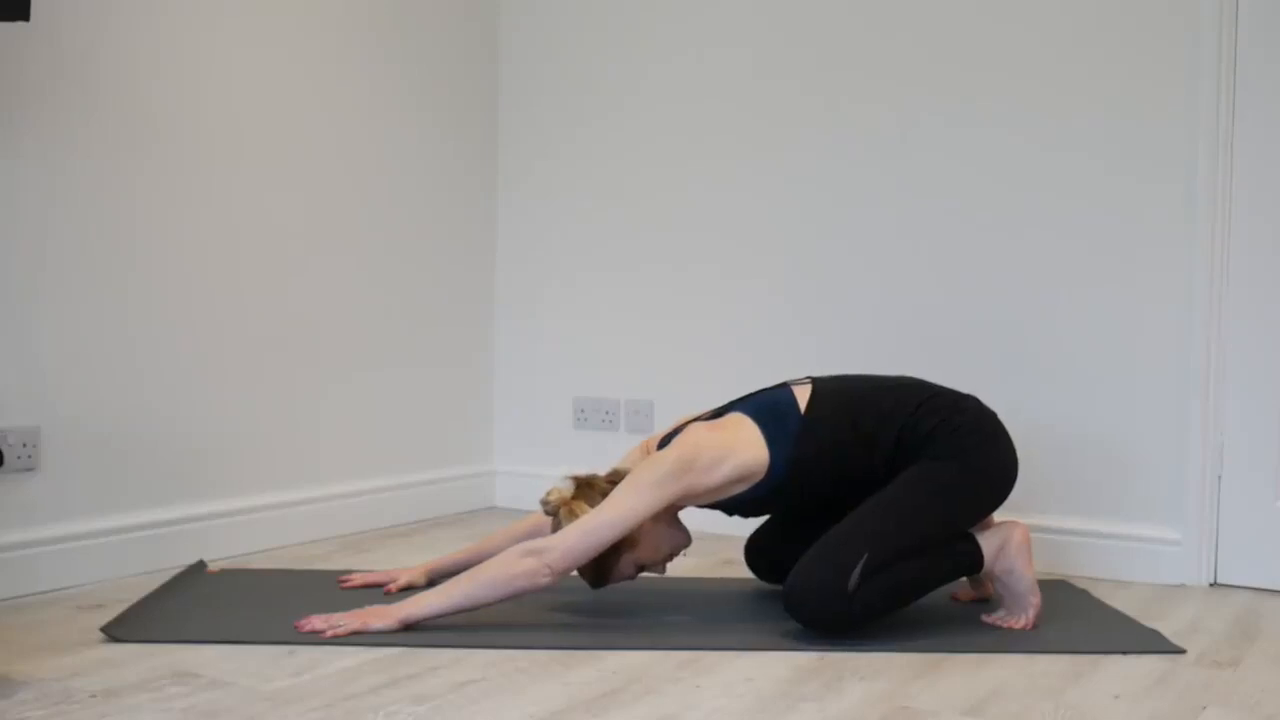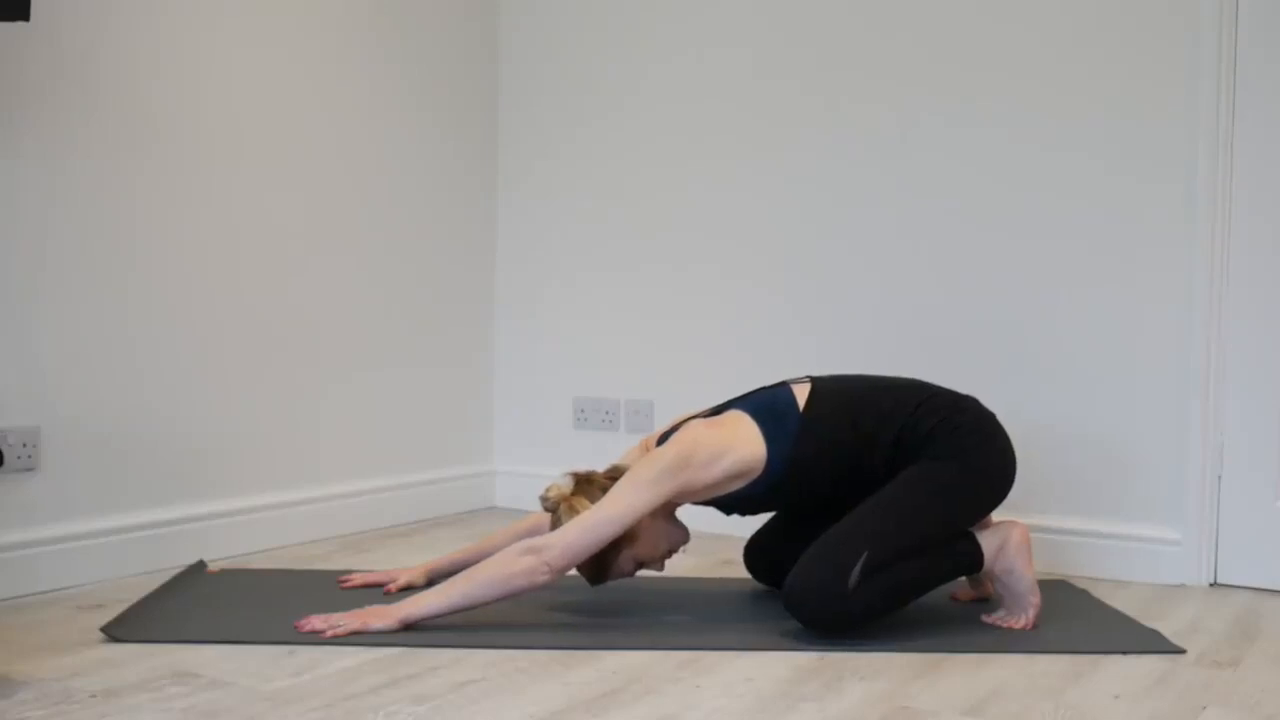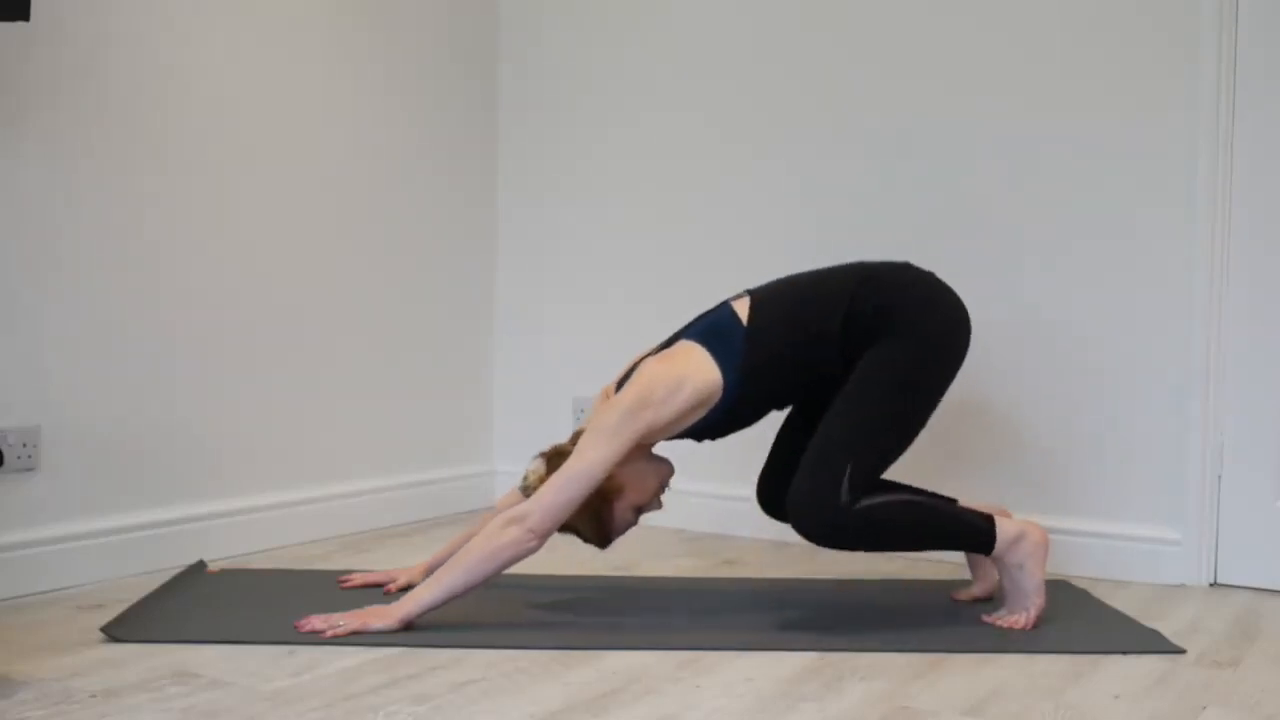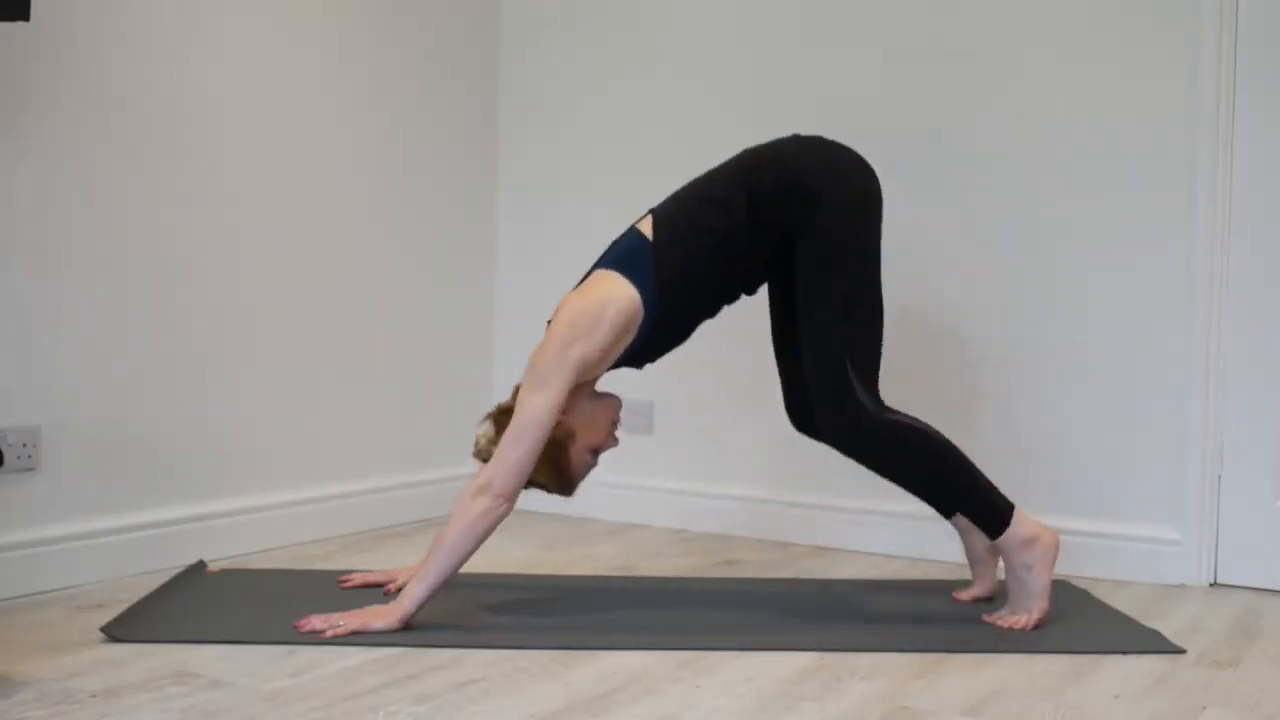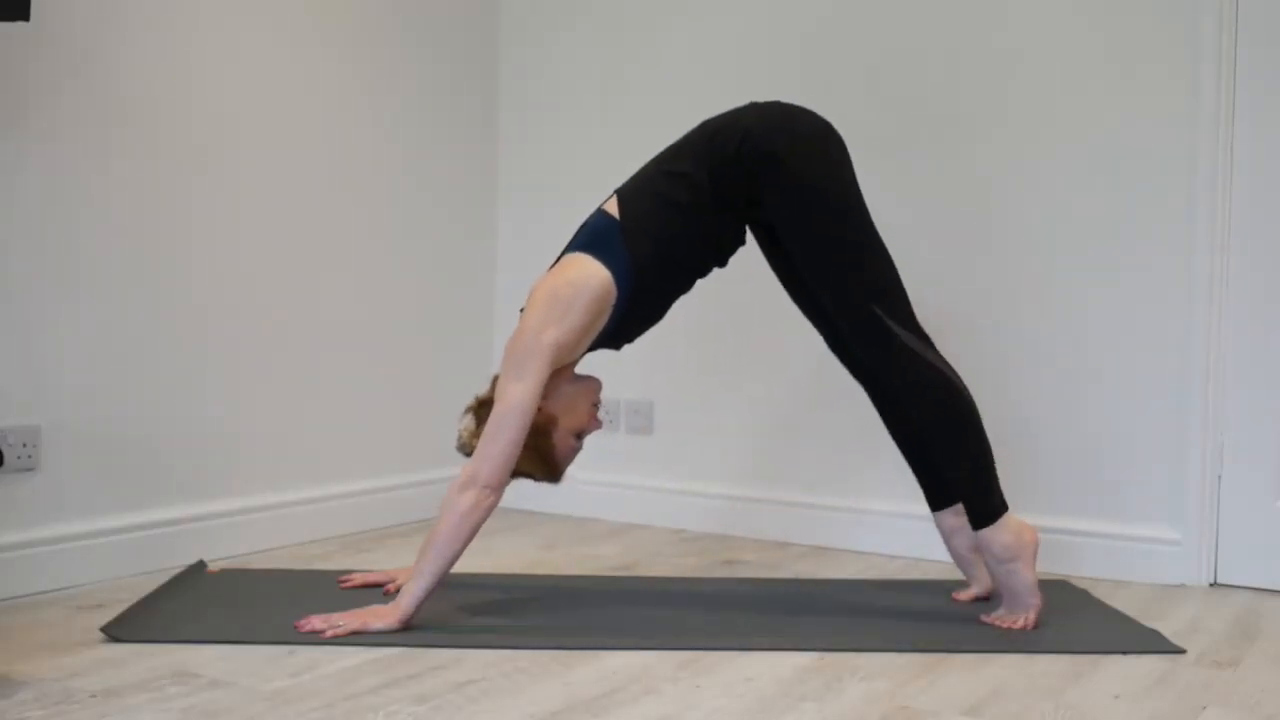
dt=1s
person 1, frame 1
left shoulder: (679, 468)
right shoulder: (657, 457)
left elbow: (540, 561)
right elbow: (545, 525)
left wrist: (400, 613)
right wrist: (428, 568)
left hip: (961, 444)
right hip: (904, 444)
left knee: (819, 597)
right knee: (772, 556)
left ankle: (990, 547)
right ankle: (958, 535)
person 1, frame 2
left shoulder: (681, 465)
right shoulder: (659, 455)
left elbow: (541, 558)
right elbow: (547, 523)
left wrist: (402, 613)
right wrist: (429, 568)
left hip: (959, 446)
right hip: (903, 446)
left knee: (820, 597)
right knee: (770, 562)
left ankle: (992, 547)
right ankle: (958, 534)
person 1, frame 3
left shoulder: (643, 407)
right shoulder: (629, 403)
left elbow: (528, 525)
right elbow: (526, 501)
left wrist: (404, 610)
right wrist: (425, 568)
left hip: (910, 318)
right hip: (866, 328)
left knee: (821, 510)
right knee: (783, 496)
left ankle: (1008, 538)
right ankle: (978, 520)
person 1, frame 4
left shoulder: (568, 353)
right shoulder: (570, 352)
left elbow: (494, 491)
right elbow: (494, 480)
left wrist: (403, 606)
right wrist: (424, 570)
left hip: (813, 189)
right hip: (787, 209)
left knee: (845, 408)
right knee: (813, 410)
left ankle: (1017, 534)
right ankle: (977, 527)
person 1, frame 5
left shoulder: (545, 337)
right shoulder: (546, 341)
left elbow: (481, 482)
right elbow: (483, 477)
left wrist: (401, 607)
right wrist: (418, 569)
left hip: (773, 154)
right hip: (754, 173)
left knee: (883, 344)
right knee: (867, 351)
left ankle: (999, 532)
right ankle: (967, 531)
